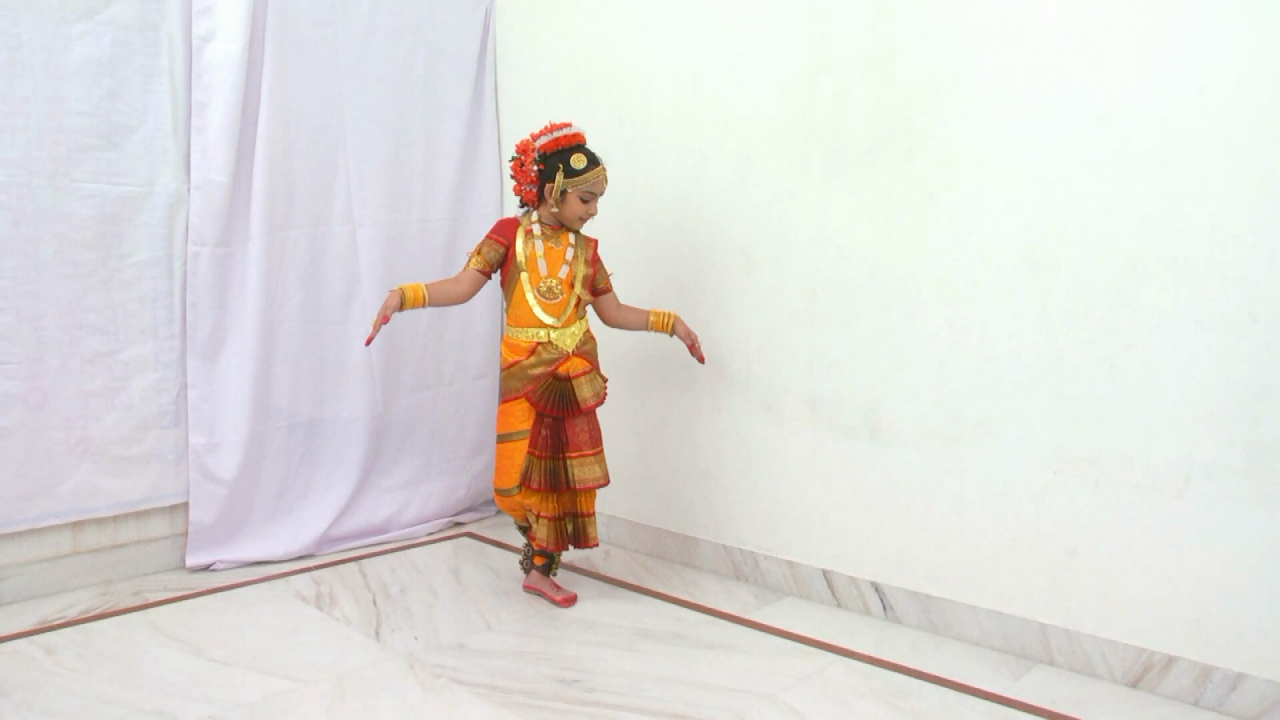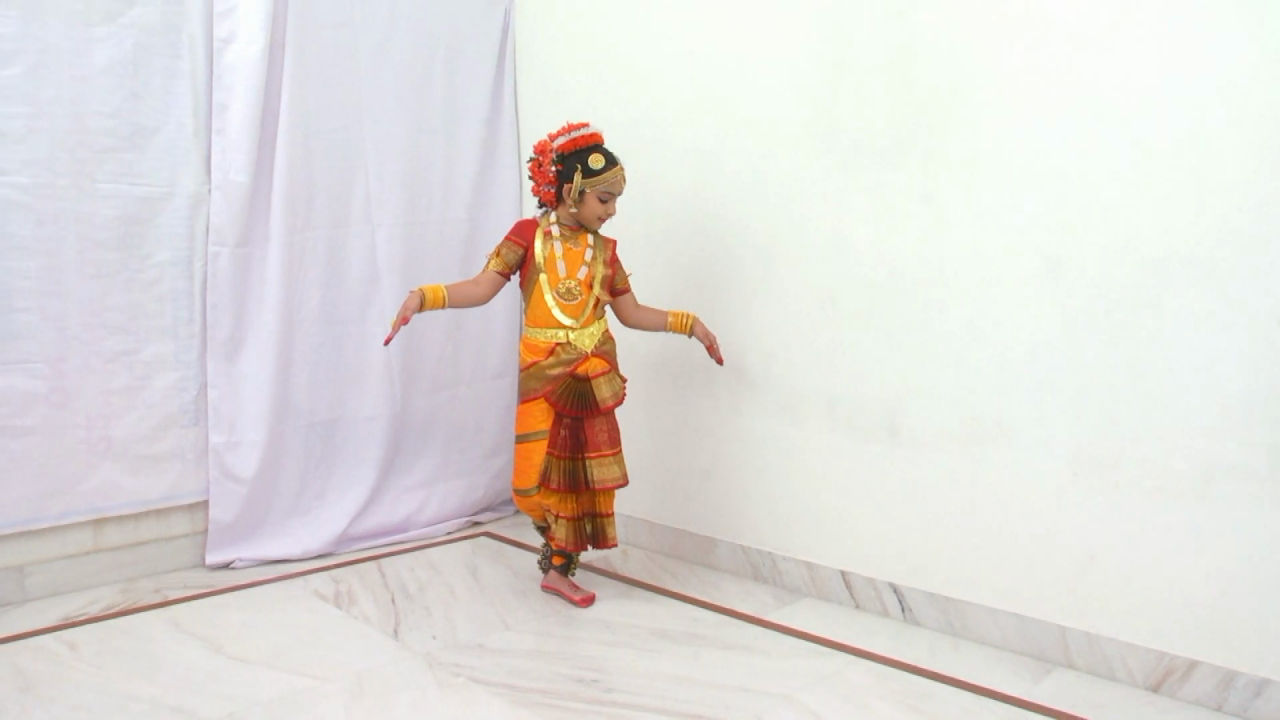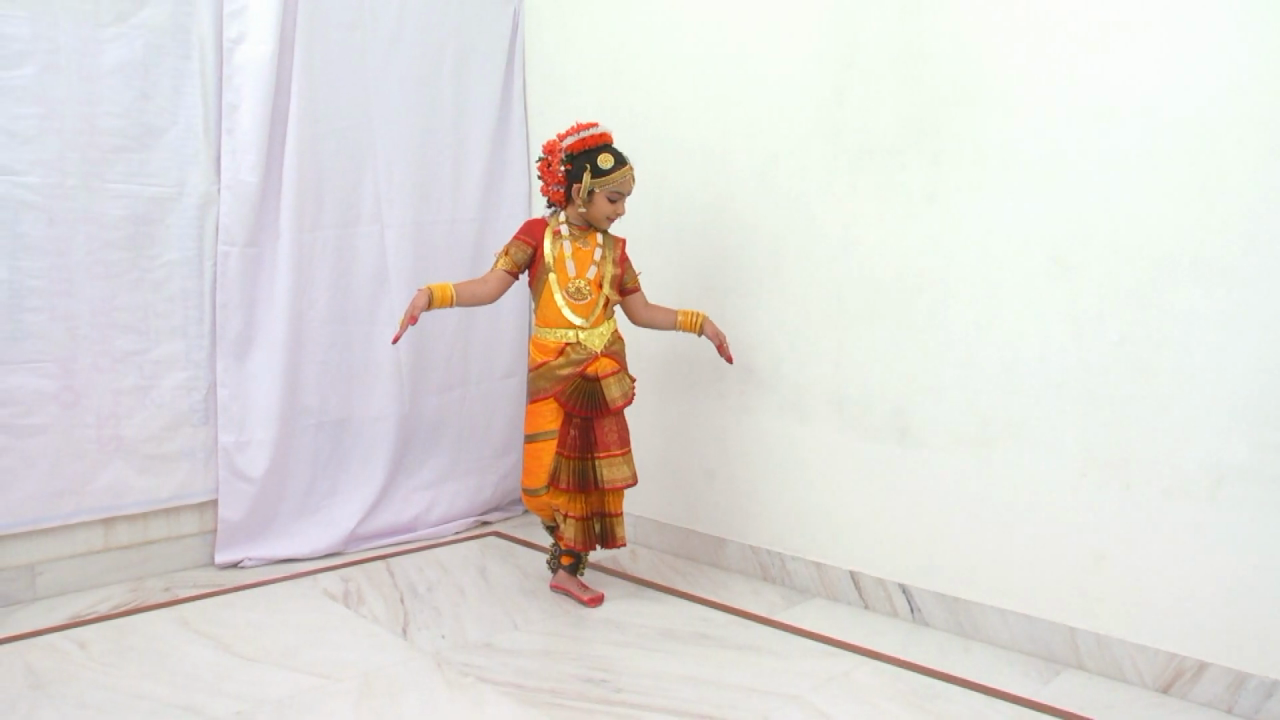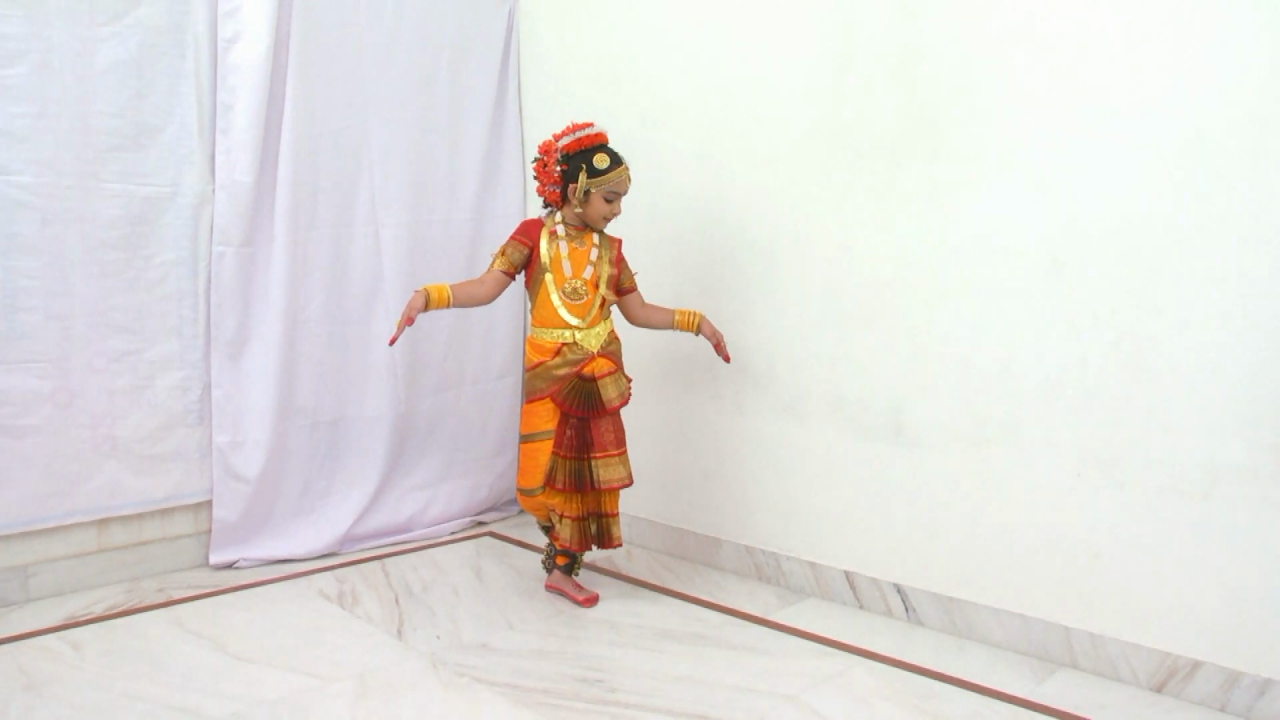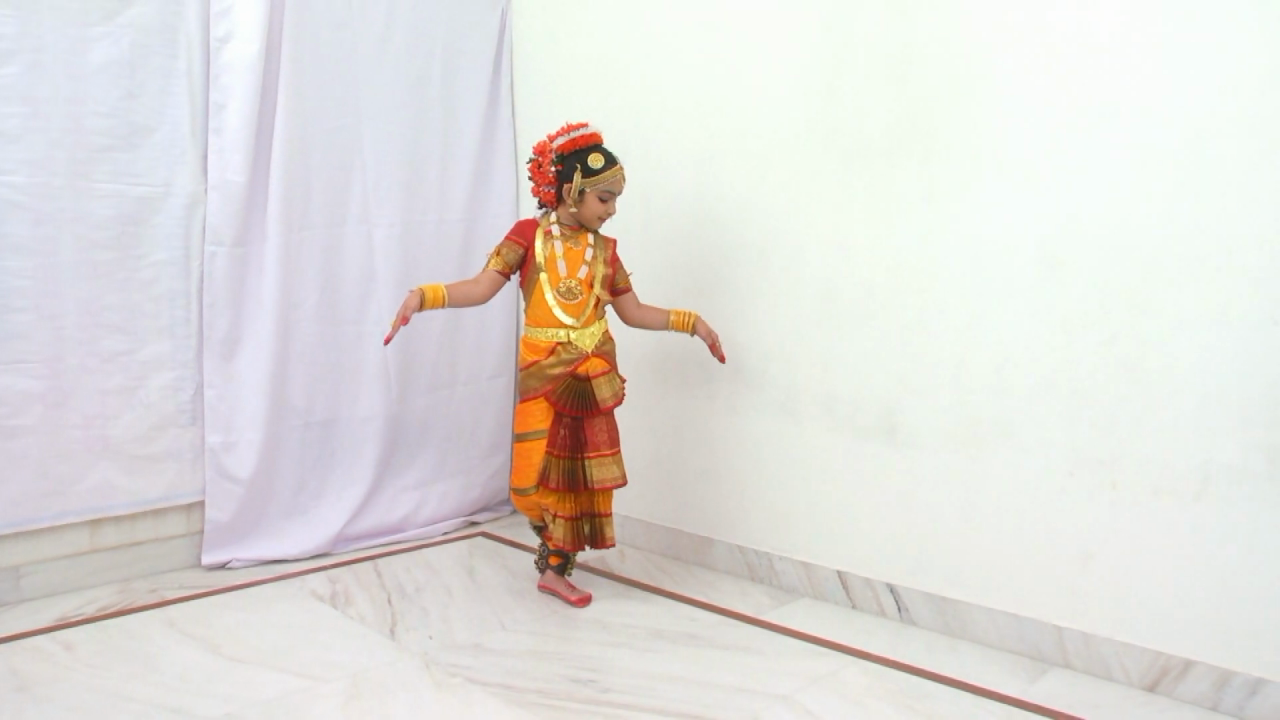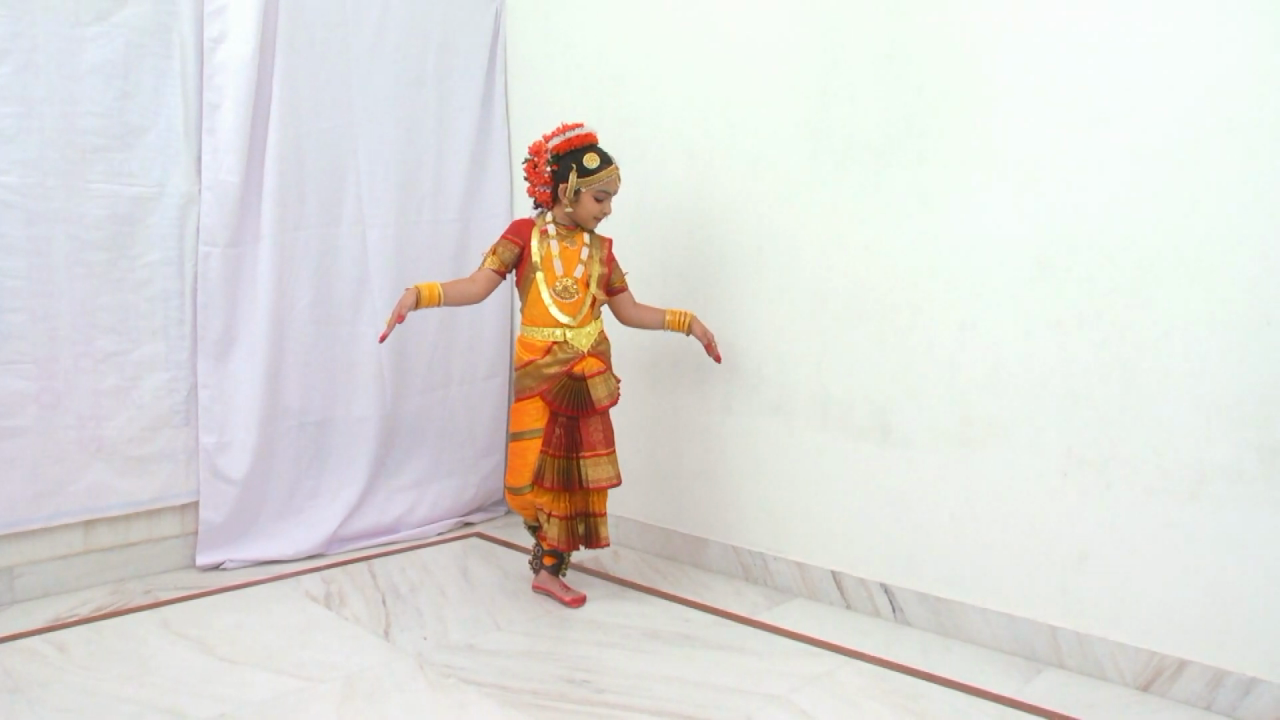
dt=0.7s
person 1, frame 1
left shoulder: (586, 248)
right shoulder: (510, 233)
left elbow: (612, 312)
right elbow: (463, 286)
left wrist: (670, 322)
right wrist: (404, 294)
left hip: (572, 375)
right hip: (525, 373)
left knee: (564, 474)
right knee: (522, 474)
left ankle: (540, 568)
right ankle: (538, 560)
person 1, frame 2
left shoulder: (604, 249)
right shoulder: (529, 234)
left elbow: (631, 313)
right elbow: (481, 288)
left wrist: (688, 323)
right wrist: (423, 296)
left hip: (591, 376)
right hip: (544, 374)
left knee: (582, 473)
right knee: (541, 475)
left ankle: (559, 568)
right ankle: (557, 561)
person 1, frame 3
left shoulder: (614, 249)
right shoulder: (538, 233)
left elbow: (641, 311)
right elbow: (490, 286)
left wrist: (698, 322)
right wrist: (431, 294)
left hip: (600, 376)
right hip: (553, 374)
left knee: (591, 472)
right knee: (550, 474)
left ankle: (567, 567)
right ankle: (566, 557)
person 1, frame 4
left shoulder: (609, 249)
right shoulder: (534, 234)
left elbow: (638, 311)
right elbow: (486, 287)
left wrist: (695, 321)
right wrist: (428, 295)
left hip: (597, 376)
right hip: (549, 374)
left knee: (587, 473)
right knee: (544, 475)
left ankle: (563, 568)
right ankle: (561, 561)
person 1, frame 5
left shoulder: (604, 249)
right shoulder: (529, 234)
left elbow: (633, 312)
right elbow: (482, 287)
left wrist: (690, 322)
right wrist: (423, 295)
left hip: (590, 377)
right hip: (543, 374)
left knee: (580, 473)
right knee: (538, 475)
left ankle: (555, 568)
right ankle: (553, 559)
person 1, frame 6
left shoulder: (601, 249)
right shoulder: (525, 234)
left elbow: (629, 311)
right elbow: (477, 286)
left wrist: (686, 321)
right wrist: (419, 294)
left hip: (587, 376)
right hip: (539, 373)
left knee: (575, 473)
right knee: (533, 473)
left ankle: (549, 568)
right ankle: (548, 561)
